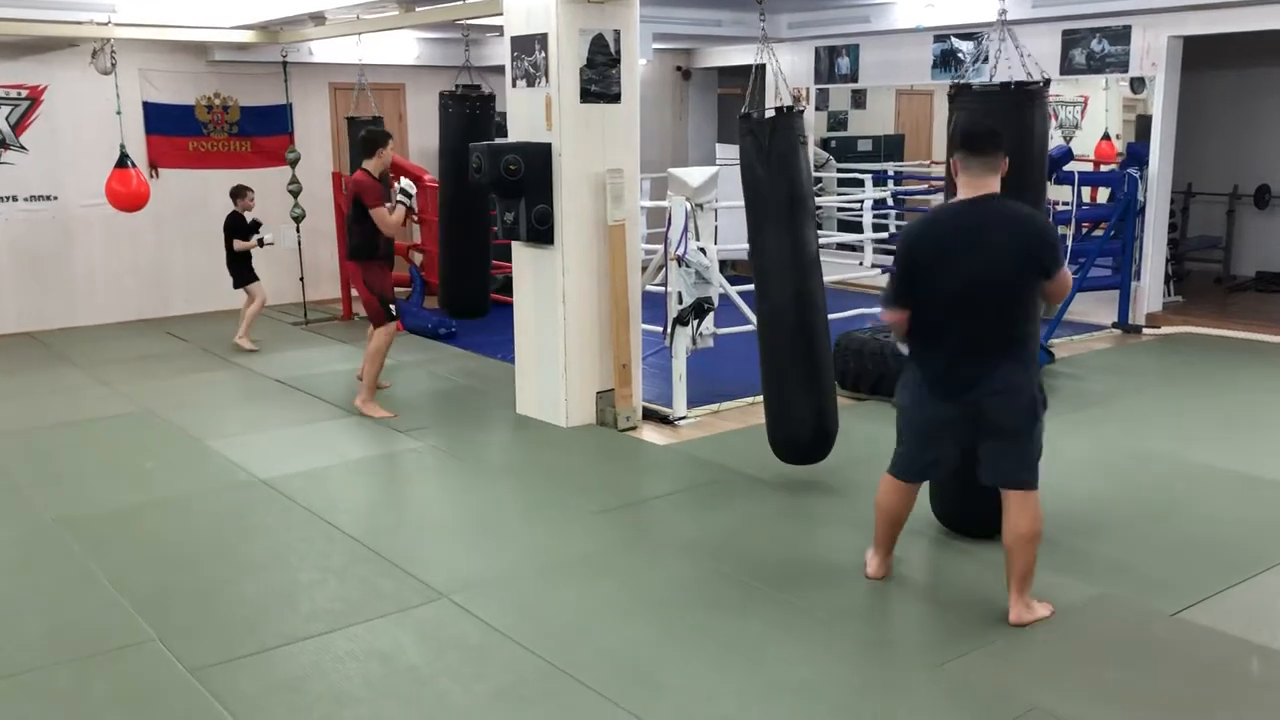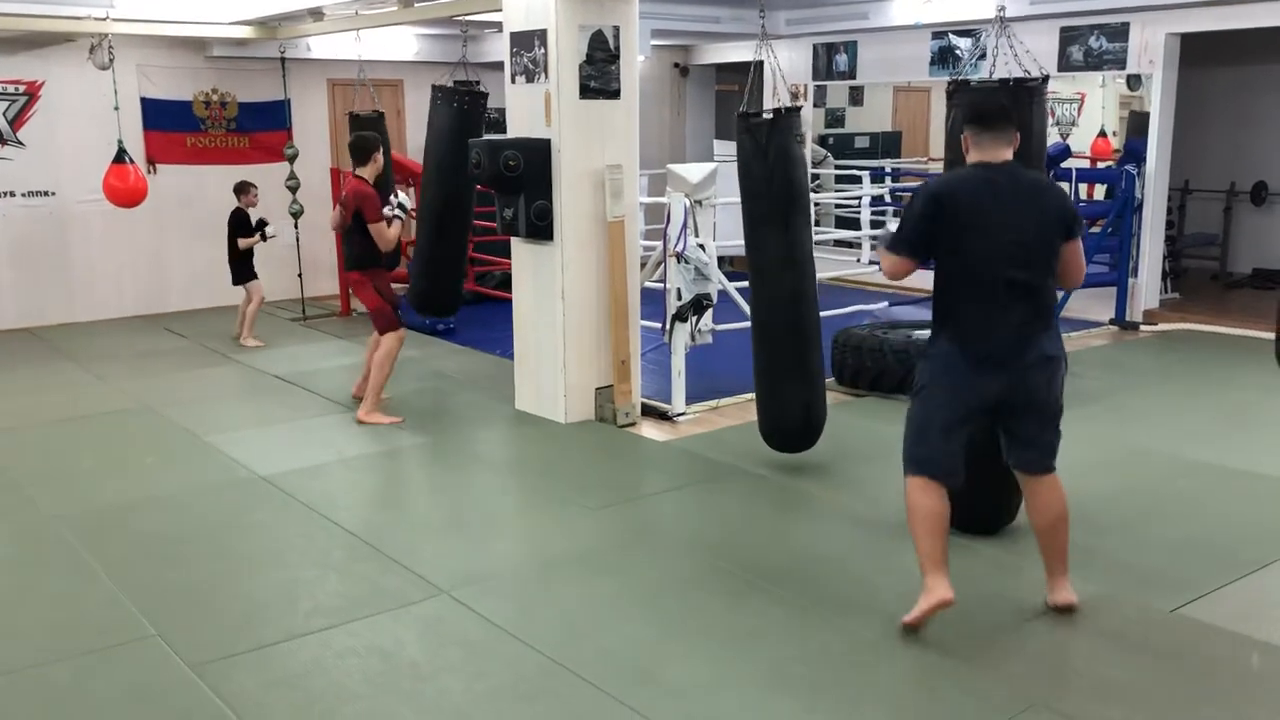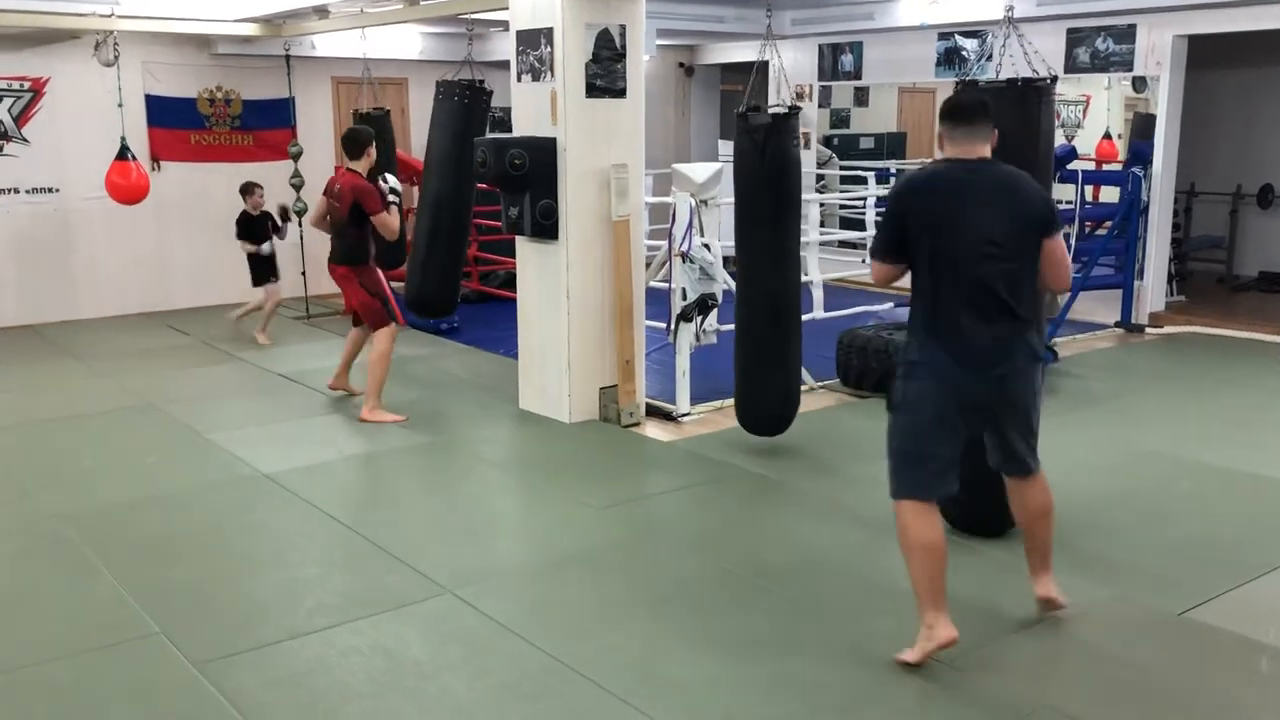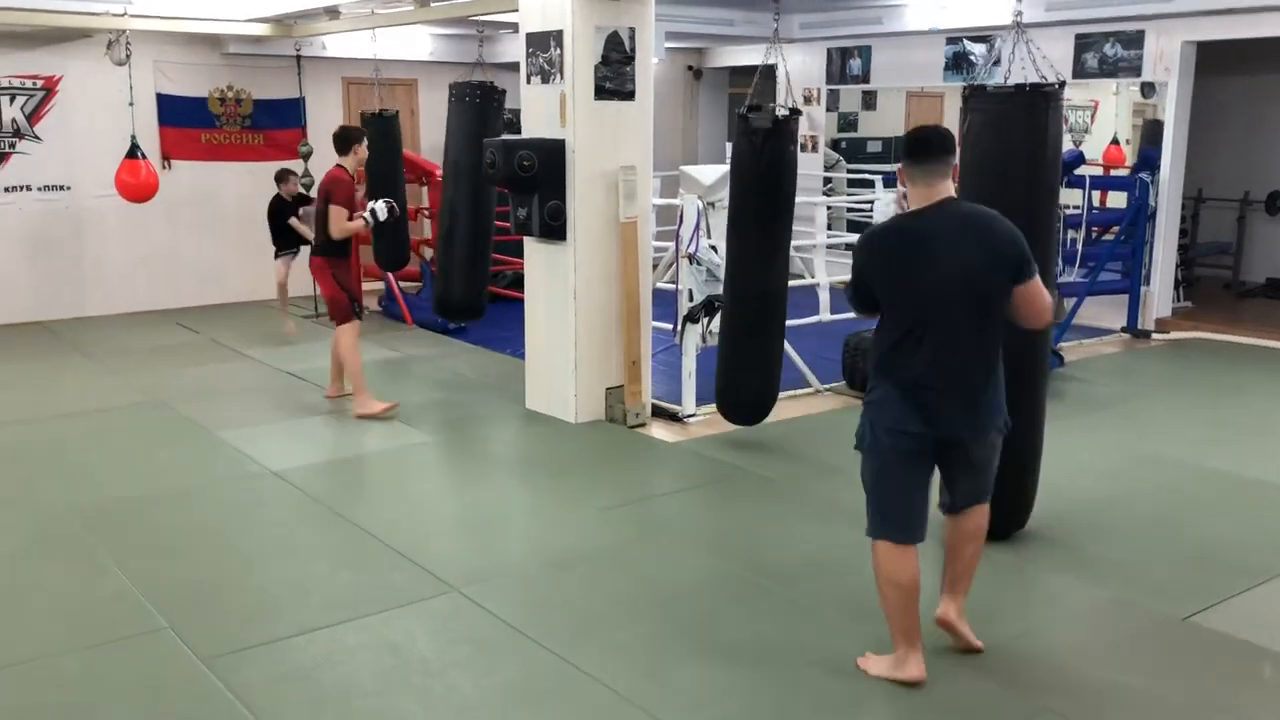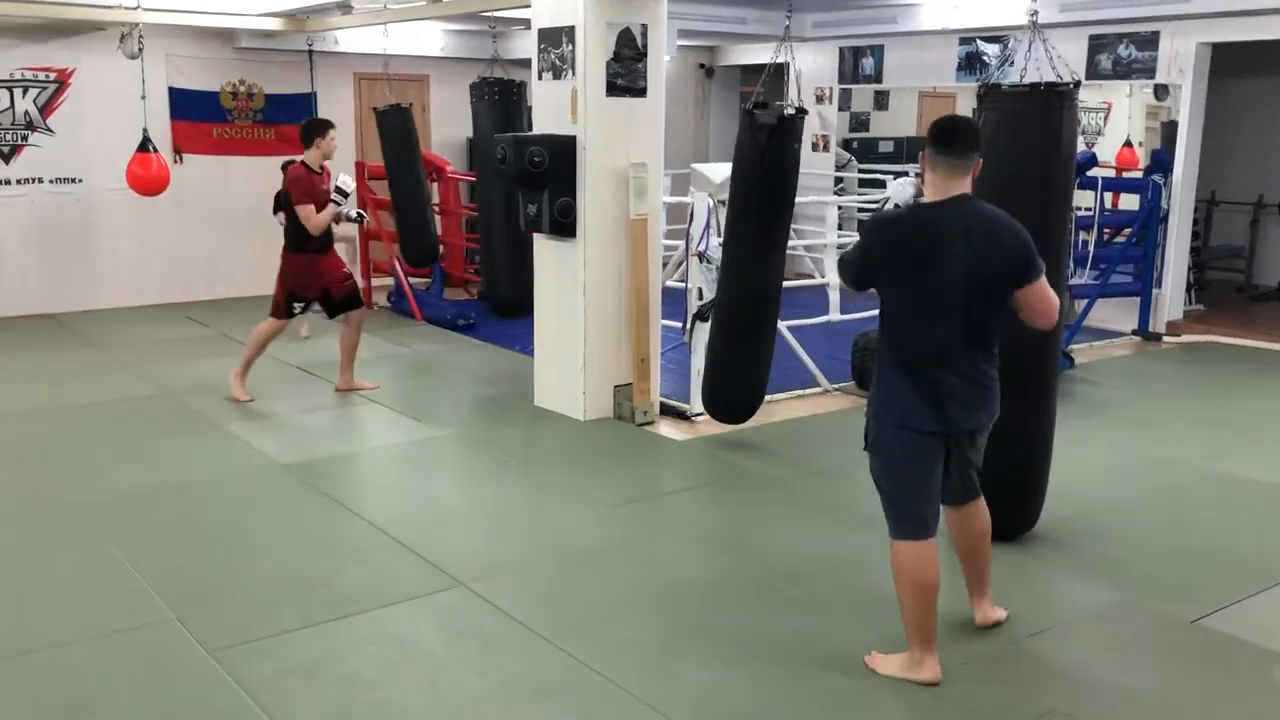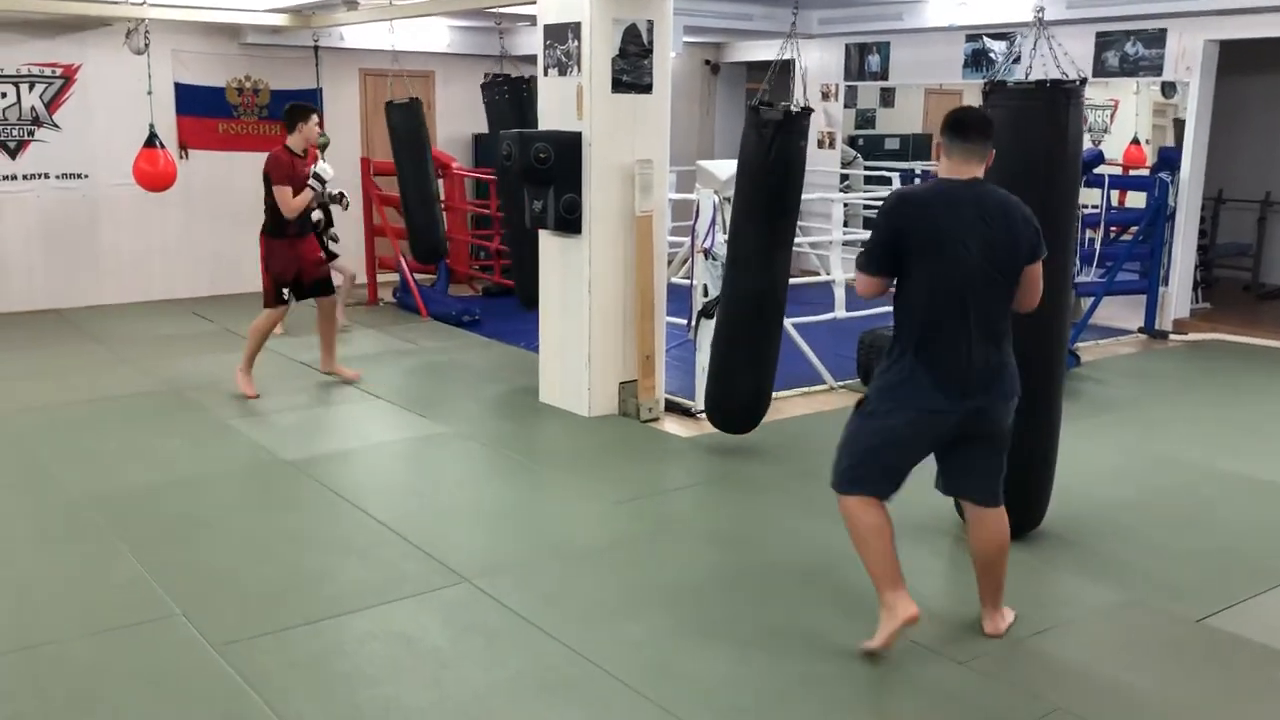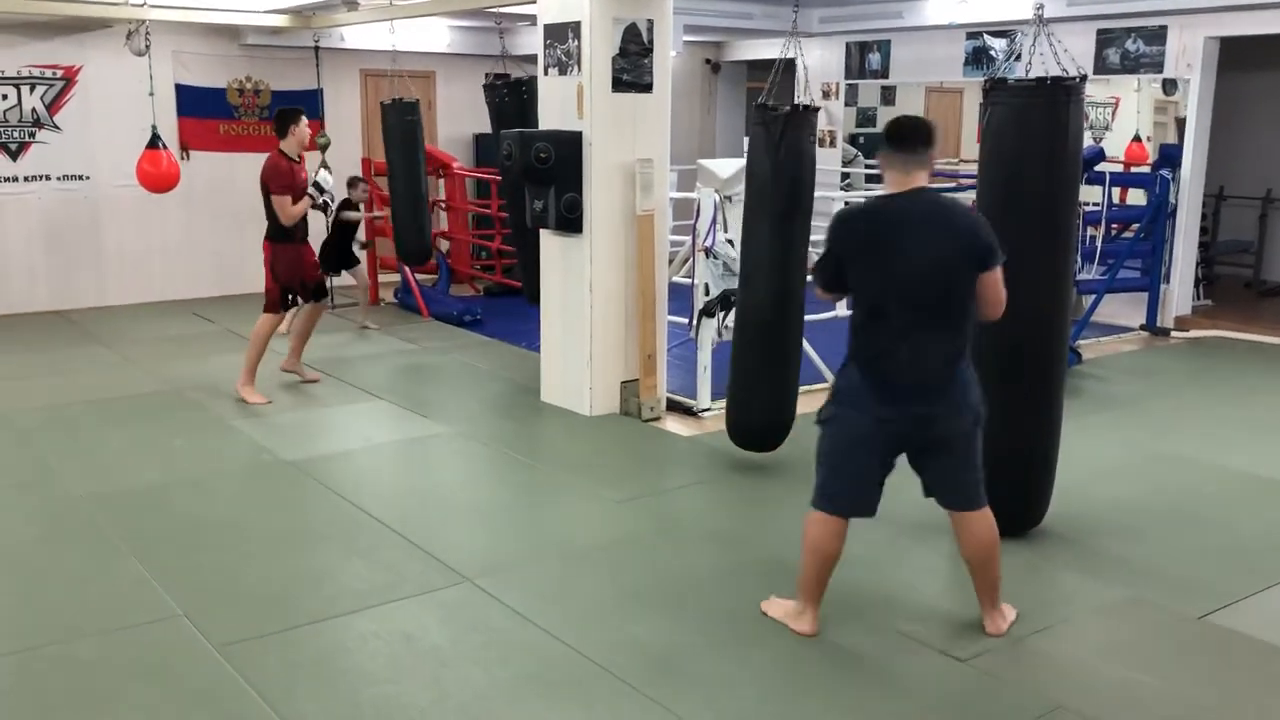
dt=0.3s
person 1, frame 1
left shoulder: (921, 234)
right shoulder: (1036, 228)
left elbow: (897, 320)
right elbow: (1058, 294)
left hip: (934, 380)
right hip: (1010, 383)
left knee: (904, 470)
right knee: (1019, 488)
left ankle: (879, 557)
right ankle: (1021, 600)
person 1, frame 2
left shoulder: (940, 193)
right shoulder: (1052, 196)
left elbow: (893, 266)
right elbow: (1073, 277)
left wrist: (938, 246)
left hip: (961, 358)
right hip: (1036, 356)
left knee: (925, 470)
right knee: (1039, 470)
left ankle: (935, 584)
right ankle: (1059, 584)
person 1, frame 3
left shoulder: (914, 190)
right shoulder: (1027, 190)
left elbow: (883, 273)
right elbow: (1058, 280)
left hip: (938, 363)
right hip: (1014, 358)
left knee: (914, 492)
right knee: (1021, 468)
left ankle: (935, 622)
right ankle: (1043, 579)
person 1, frame 4
left shoulder: (879, 243)
right shoulder: (998, 232)
left elbow: (863, 307)
right elbow: (1038, 317)
left hip: (899, 409)
right hip: (978, 405)
left knee: (892, 532)
right knee: (969, 502)
left ankle: (906, 655)
right ankle: (953, 602)
person 1, frame 5
left shoulder: (889, 229)
right shoulder: (1008, 232)
left elbow: (852, 278)
right elbow: (1045, 316)
left hip: (907, 401)
right hip: (975, 394)
left knee: (911, 526)
right knee: (963, 495)
left ankle: (922, 655)
right ankle: (983, 603)
person 1, frame 6
left shoulder: (906, 206)
right shoulder: (1018, 215)
left elbow: (867, 286)
right elbow: (1029, 300)
left hip: (918, 383)
right hip: (991, 383)
left knee: (856, 483)
right knee: (984, 497)
left ankle: (894, 601)
right ankle: (994, 611)
person 1, frame 7
left shoulder: (853, 224)
right shoulder: (970, 224)
left elbow: (827, 290)
right elbow: (992, 308)
left hip: (869, 393)
right hip: (949, 393)
left knee: (831, 504)
right knee: (969, 501)
left ankle: (804, 609)
right ankle: (993, 610)
person 2, frame 1
left shoulder: (361, 180)
right shoulder: (366, 184)
right elbow: (390, 228)
left wrist: (393, 205)
right wrist: (404, 200)
left hip: (372, 261)
right hip: (365, 265)
left knee: (382, 322)
right knee: (388, 326)
left ankle: (366, 372)
right ankle: (365, 398)
person 2, frame 2
left shoulder: (350, 187)
right shoulder: (367, 194)
left elbow: (335, 223)
right elbow: (387, 244)
right wrist: (399, 213)
left hip: (358, 267)
right hip: (366, 272)
left knee: (385, 328)
right knee: (395, 333)
left ankle: (363, 386)
right ankle: (369, 409)
person 2, frame 3
left shoulder: (336, 181)
right shoulder: (363, 187)
left elbow: (316, 220)
right elbow: (391, 232)
right wrist: (392, 198)
left hip: (340, 262)
right hip: (353, 268)
left knee: (364, 323)
right knee: (386, 329)
left ankle: (340, 378)
right ankle: (372, 407)
person 2, frame 4
left shoulder: (334, 176)
right shoulder: (341, 181)
right elbow: (337, 231)
left wrist: (376, 213)
right wrist: (369, 217)
left hip: (336, 260)
right hip: (330, 261)
left knee: (346, 321)
right knee: (349, 324)
left ankle: (336, 384)
right ankle: (362, 400)
person 2, frame 5
left shoulder: (324, 173)
right shoulder: (297, 176)
right elbow: (313, 225)
left wrist: (346, 214)
right wrist: (338, 198)
left hip: (325, 255)
right hip: (298, 259)
left knee: (355, 313)
right knee: (277, 321)
left ankle: (346, 378)
right ankle: (238, 376)
person 2, frame 6
left shoulder: (309, 156)
right shoulder: (277, 159)
right elbow: (289, 210)
left wrist: (326, 194)
right wrist: (316, 184)
left hip: (305, 239)
right hip: (278, 243)
left knee: (327, 299)
right knee: (275, 310)
left ankle: (329, 361)
right ankle: (244, 370)
person 2, frame 7
left shoulder: (297, 160)
right shoulder: (277, 165)
right elbow: (287, 217)
left wrist: (318, 200)
right wrist: (315, 192)
left hip: (299, 244)
right hip: (282, 247)
left knee: (316, 301)
right knee: (274, 313)
left ankle: (293, 360)
right ankle: (245, 382)
